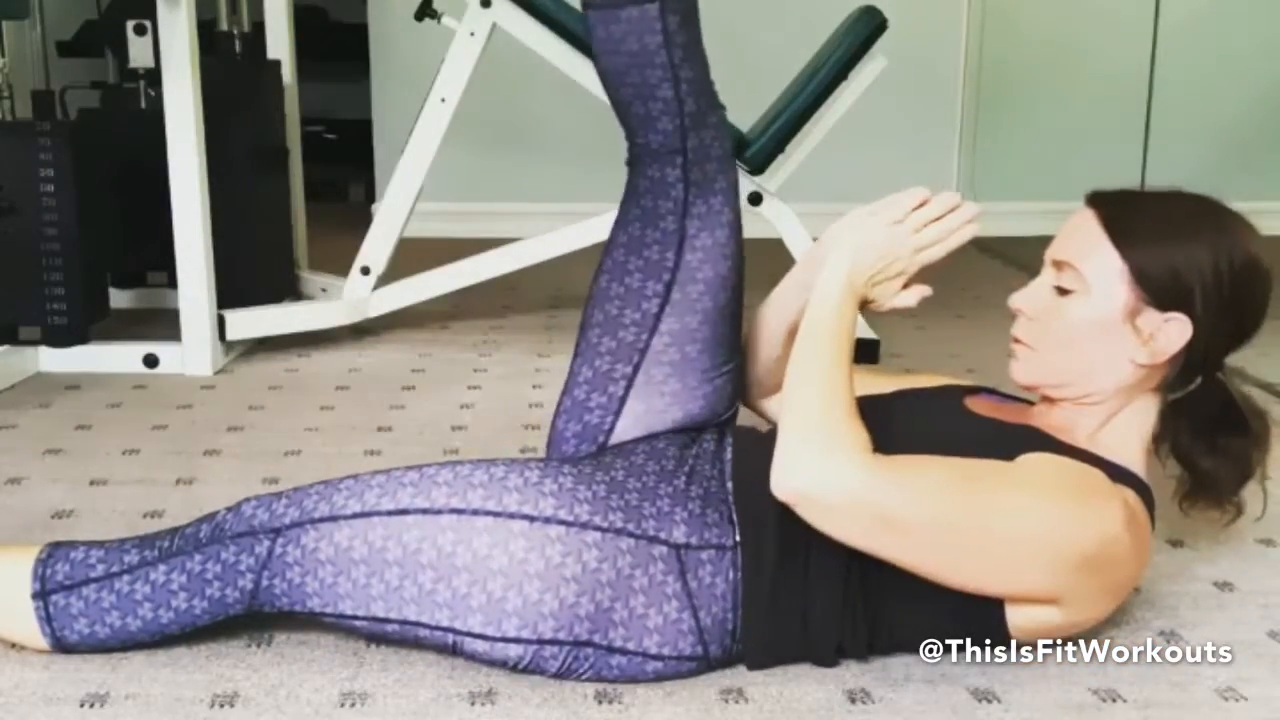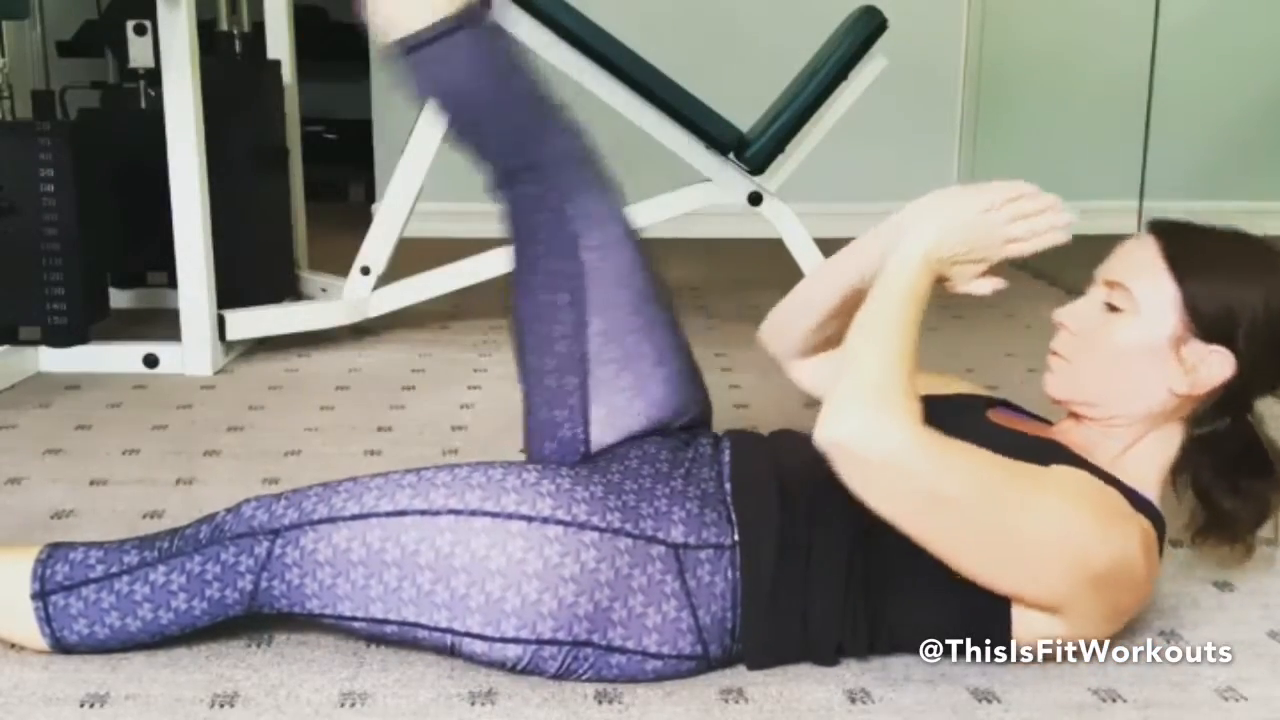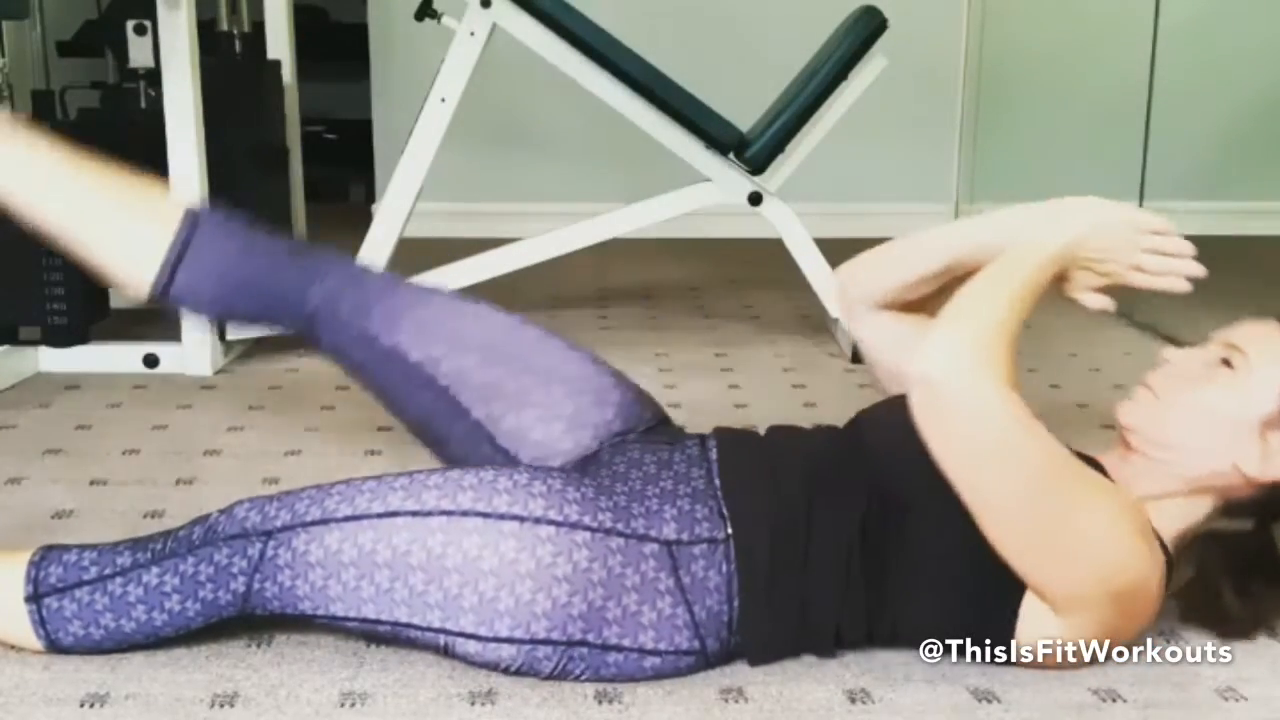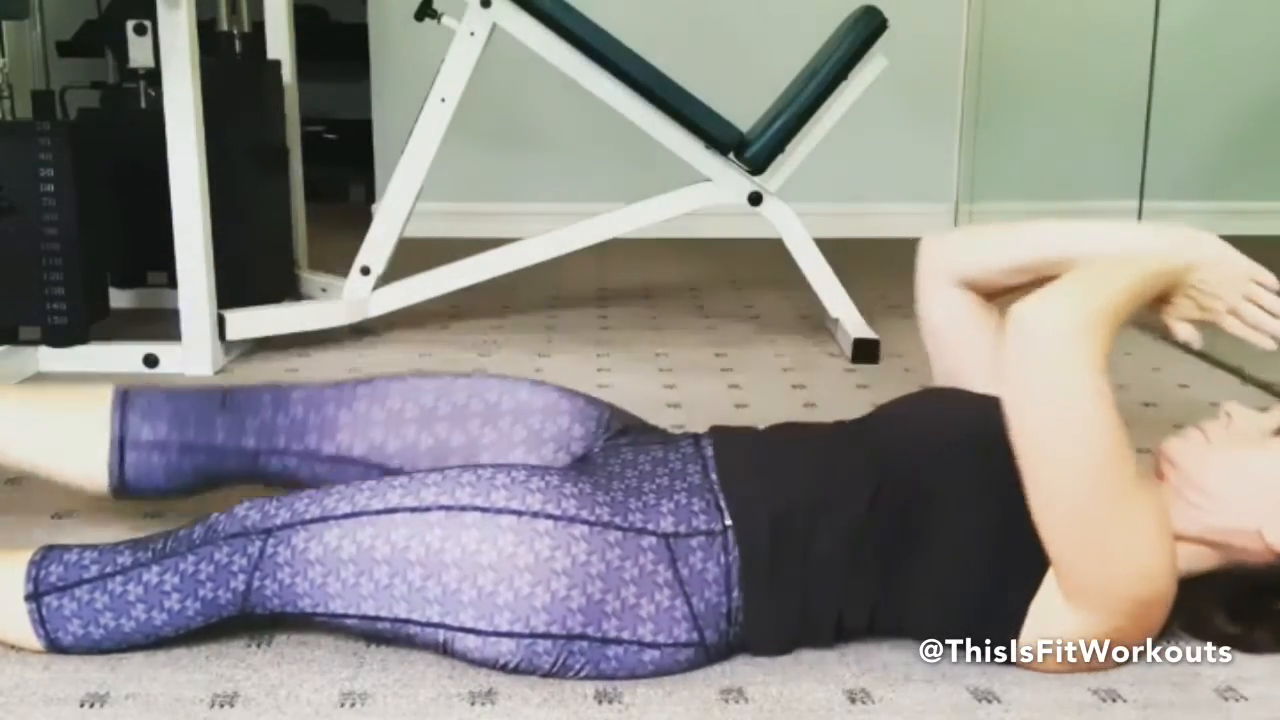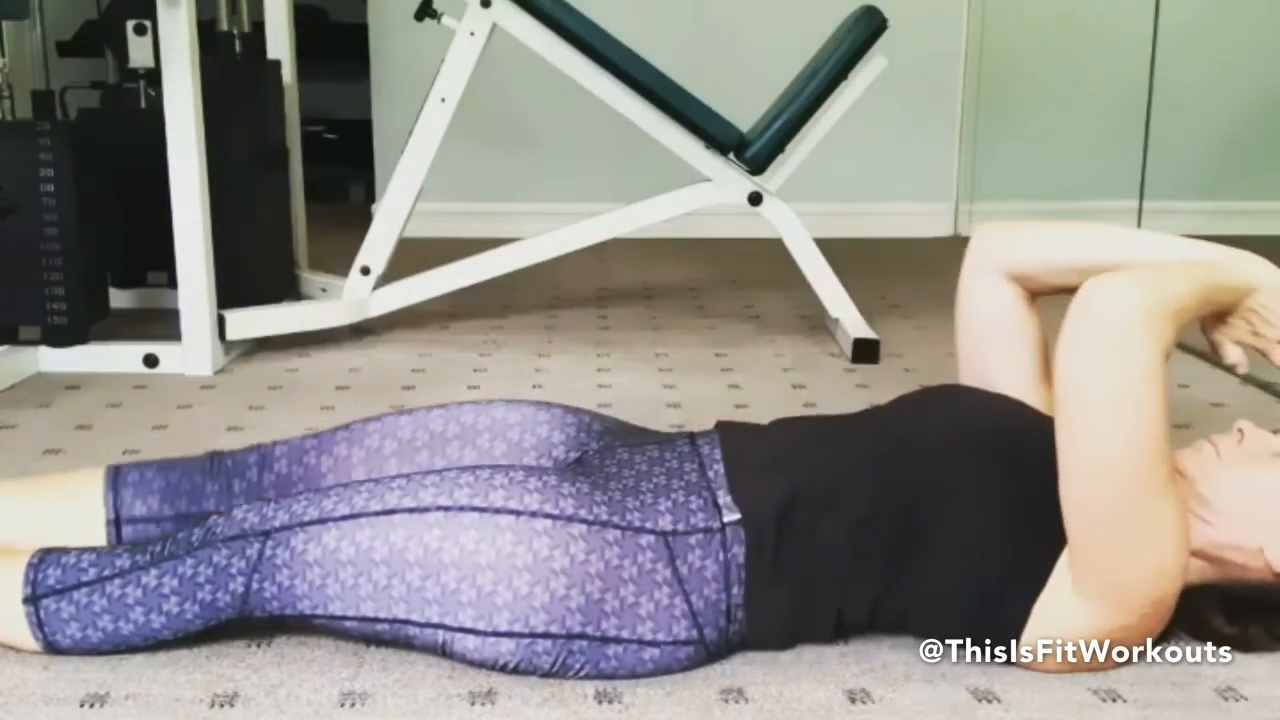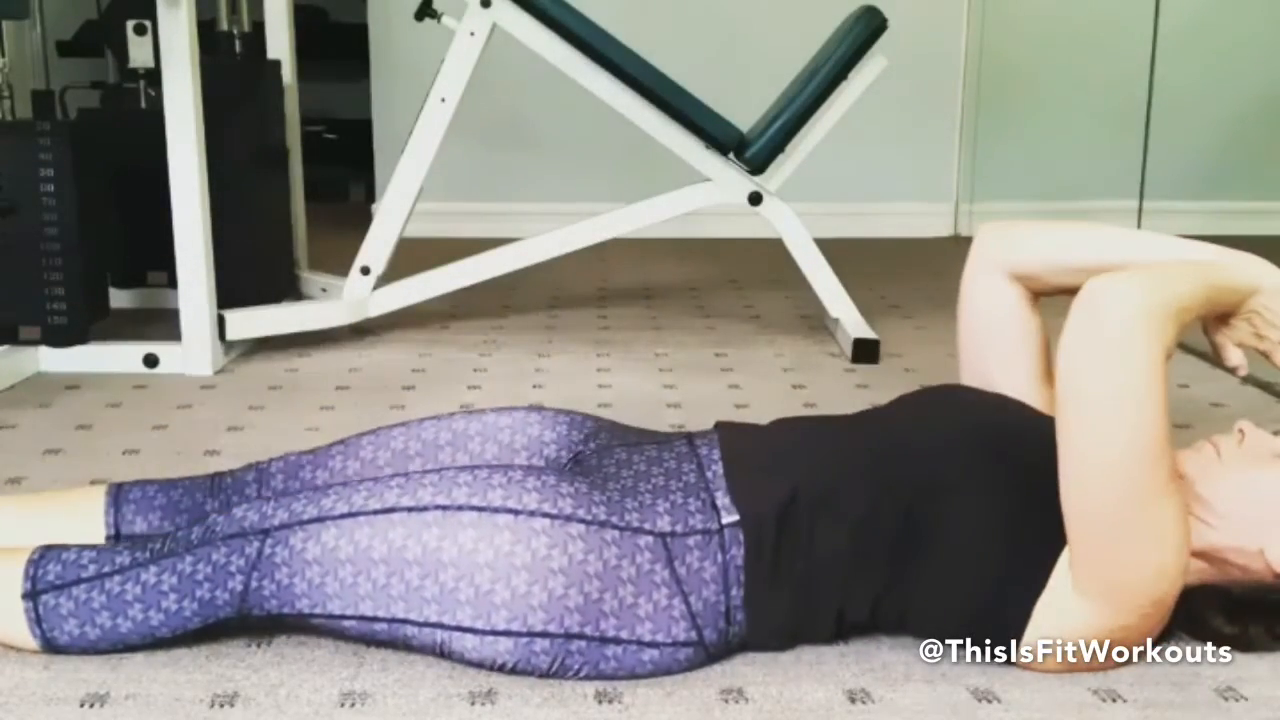
dt=0.3s
person 1, frame 1
left shoulder: (1088, 527)
right shoulder: (1025, 419)
left elbow: (819, 479)
right elbow: (769, 380)
left wrist: (842, 277)
right wrist: (828, 270)
left hip: (671, 578)
right hip: (668, 467)
left knee: (261, 544)
right knee: (681, 160)
person 1, frame 2
left shoulder: (1097, 548)
right shoulder: (1037, 449)
left elbow: (859, 443)
right elbow: (795, 340)
left wrist: (923, 255)
right wrist: (911, 240)
left hip: (671, 580)
right hip: (672, 473)
left knee: (262, 547)
right knee: (552, 178)
person 1, frame 3
left shoulder: (1106, 566)
right shoulder: (1052, 484)
left elbow: (947, 369)
right elbow: (866, 295)
left wrist: (1050, 245)
right wrist: (1040, 227)
left hip: (667, 578)
right hip: (662, 472)
left knee: (251, 549)
right knee: (316, 288)
person 1, frame 4
left shoulder: (1117, 580)
right shoulder: (1052, 477)
left elbow: (1050, 334)
right elbow: (949, 265)
left wrist: (1160, 265)
right wrist: (1154, 246)
left hip: (668, 568)
right hip: (657, 467)
left knee: (245, 552)
right knee: (257, 422)
person 1, frame 5
left shoulder: (1124, 582)
right shoulder: (1066, 473)
left elbow: (1111, 320)
right elbow: (995, 257)
left hip: (670, 568)
right hip: (661, 469)
left knee: (245, 558)
right knee: (243, 484)
person 1, frame 6
left shoulder: (1126, 581)
right shoulder: (1060, 466)
left elbow: (1114, 322)
right elbow: (999, 258)
left hip: (674, 569)
right hip: (657, 471)
left knee: (249, 561)
right knee: (241, 498)
